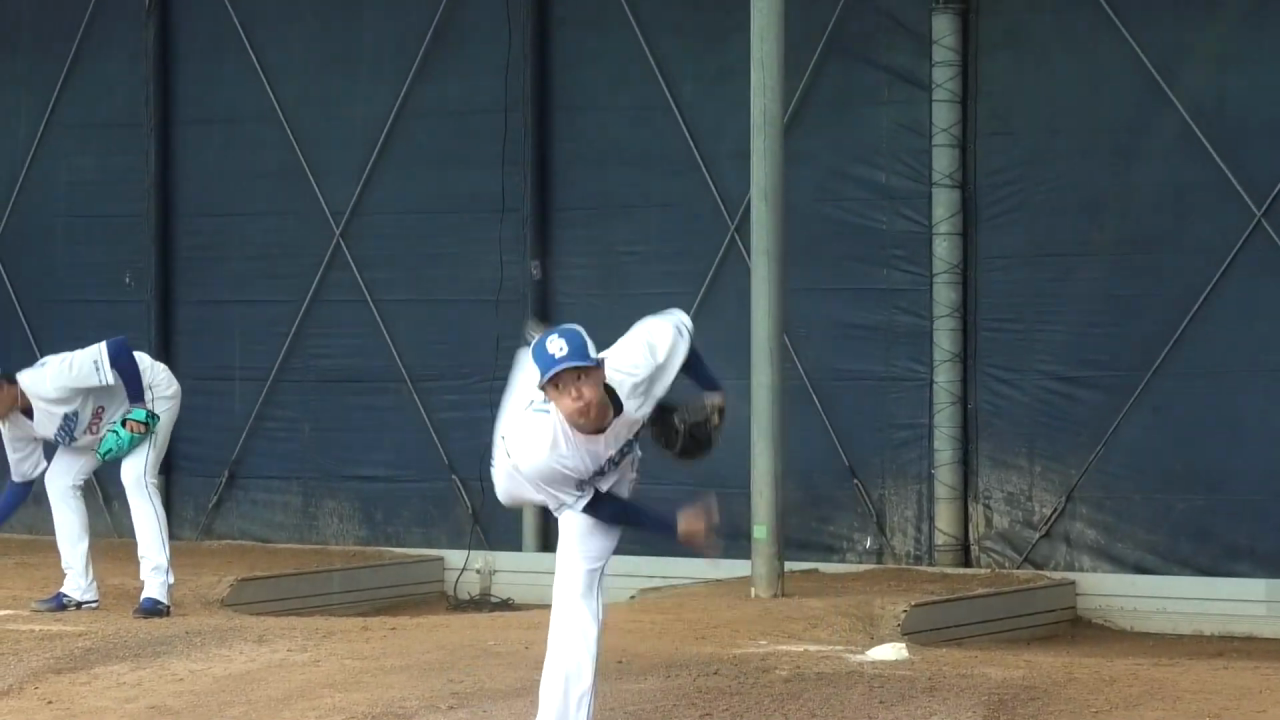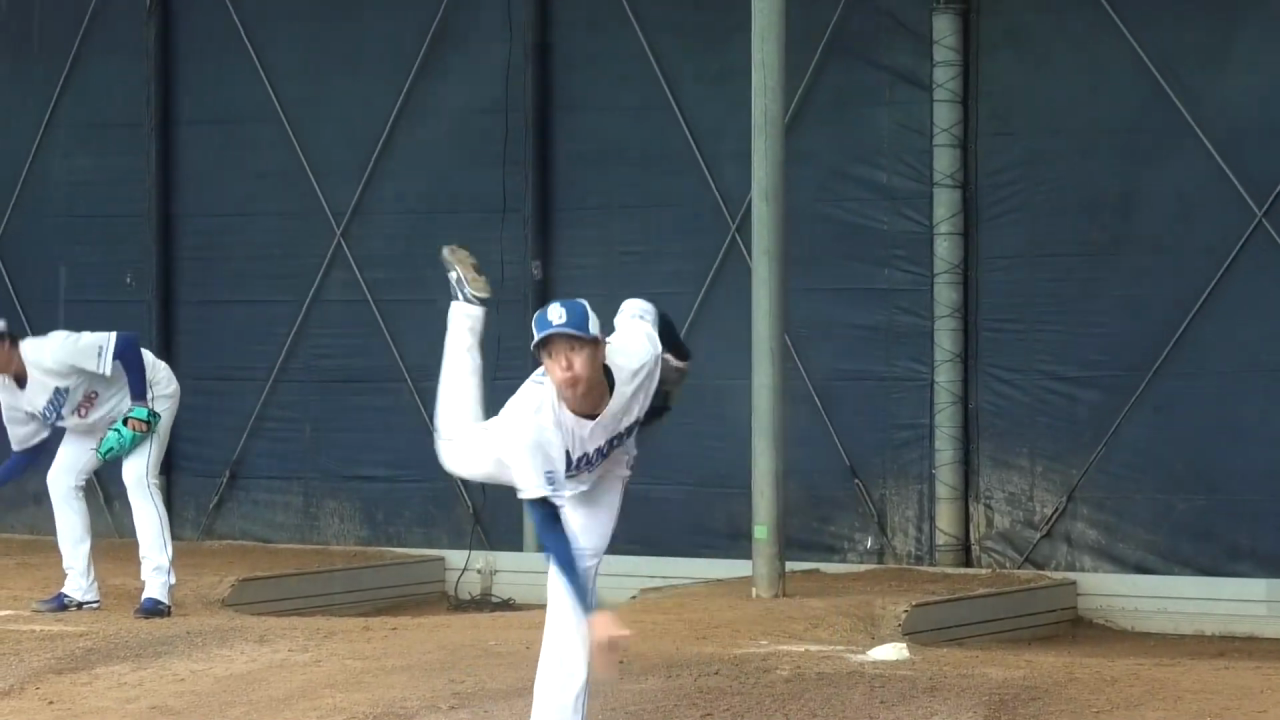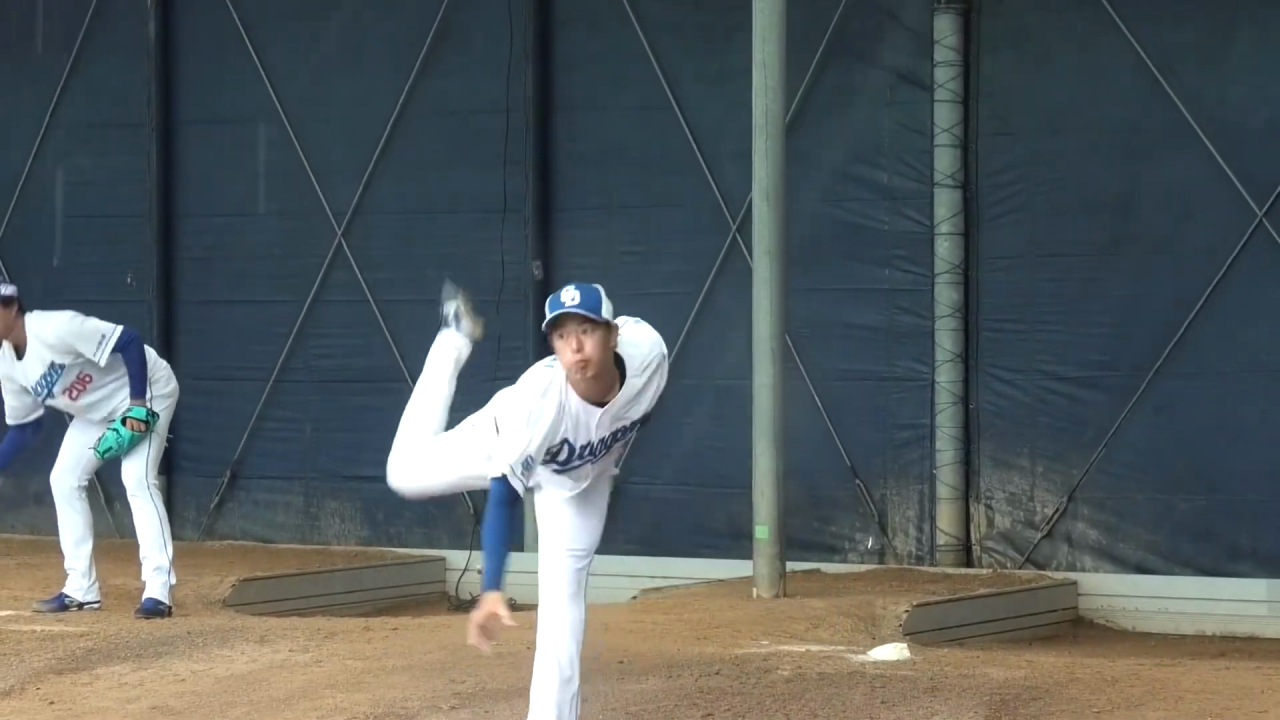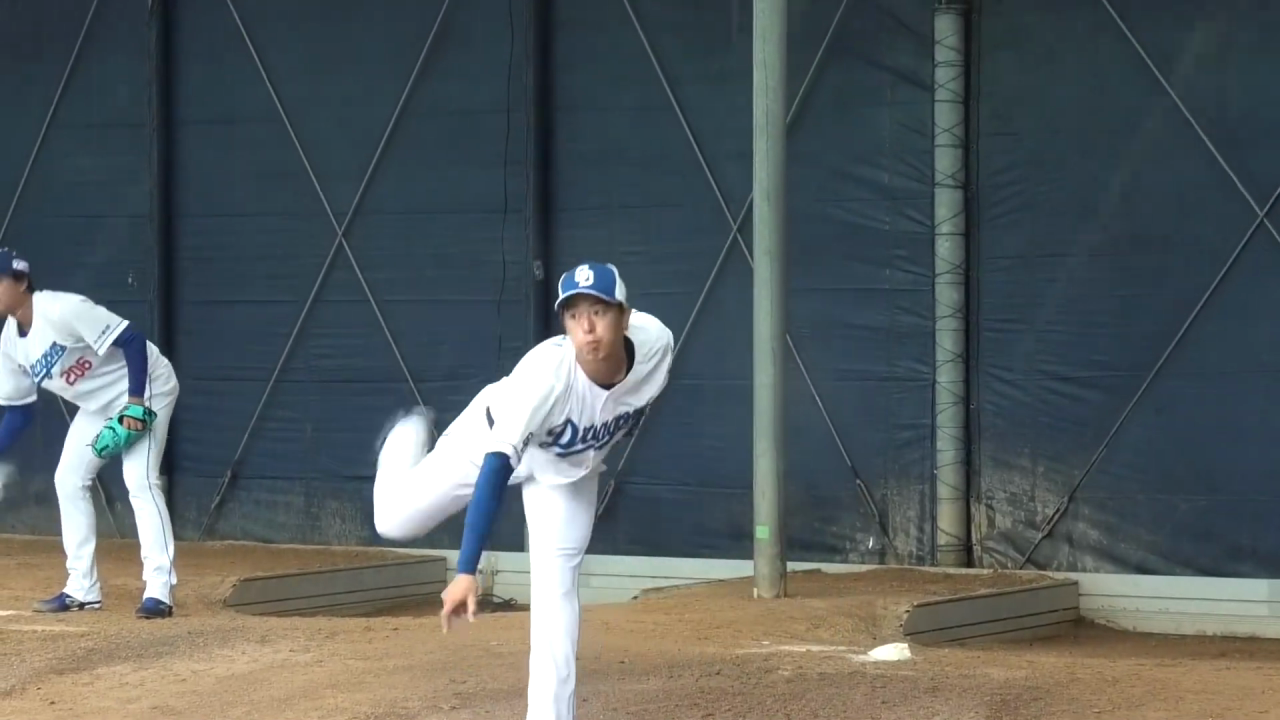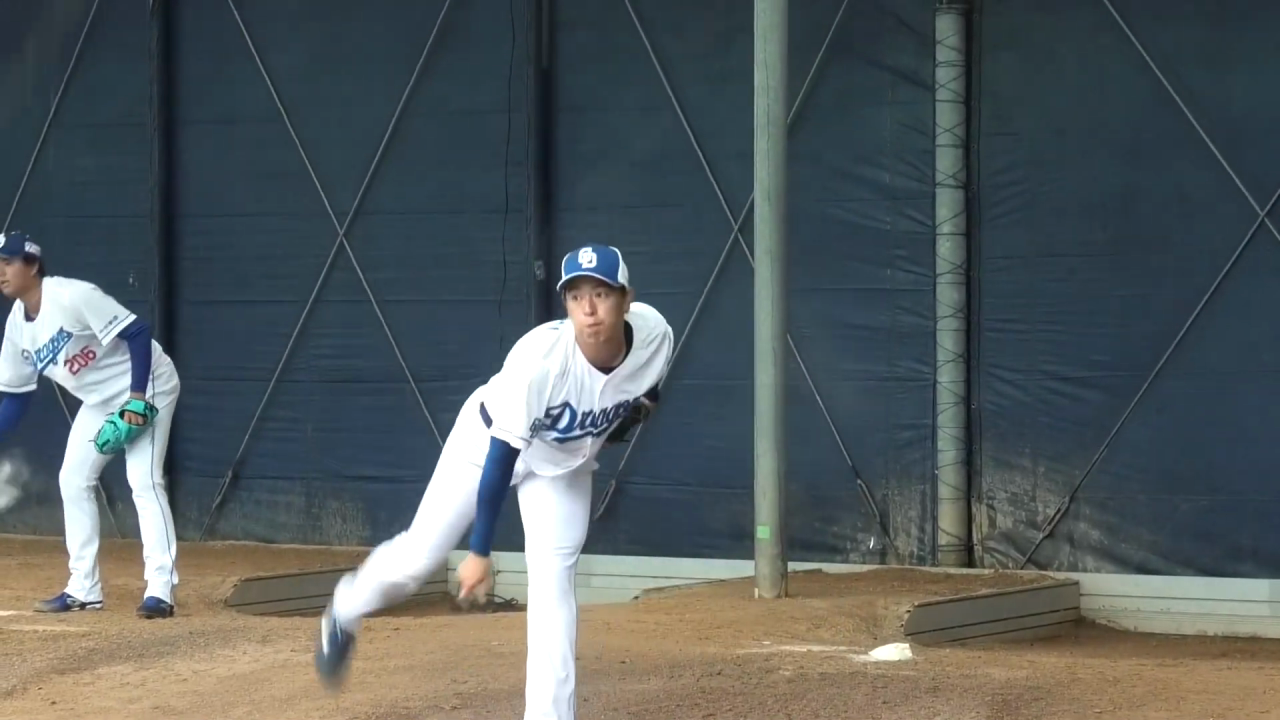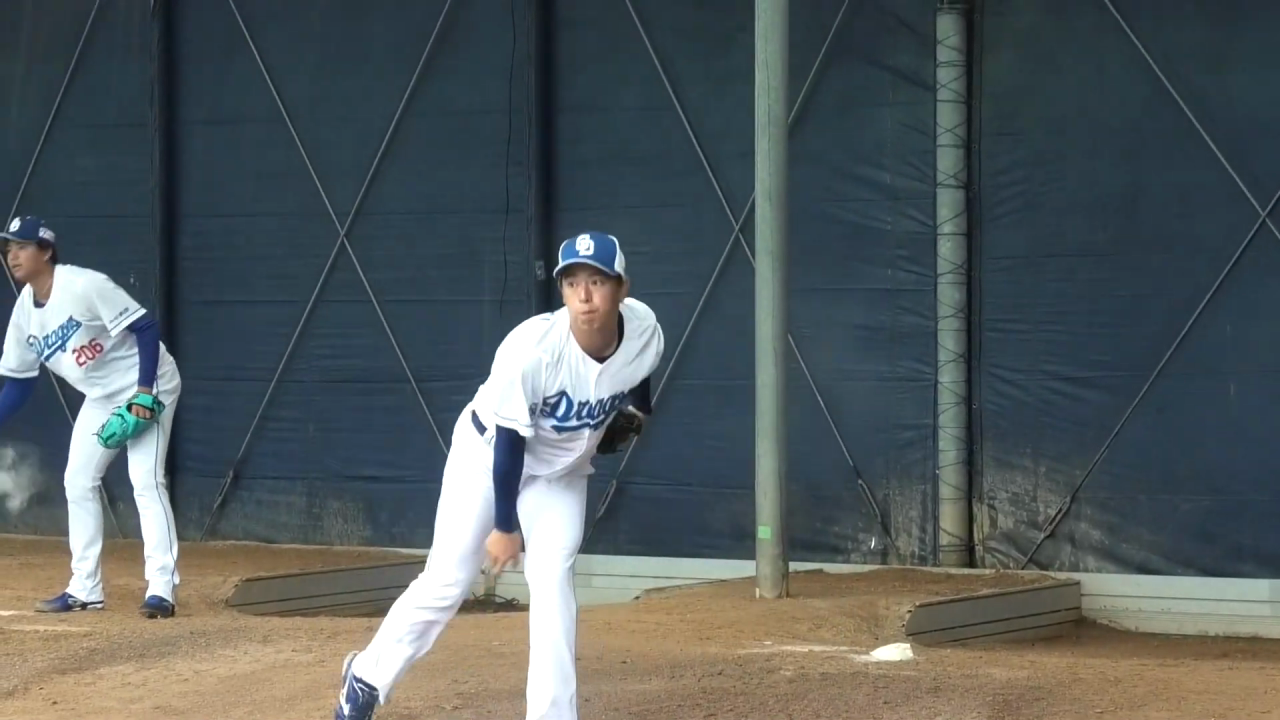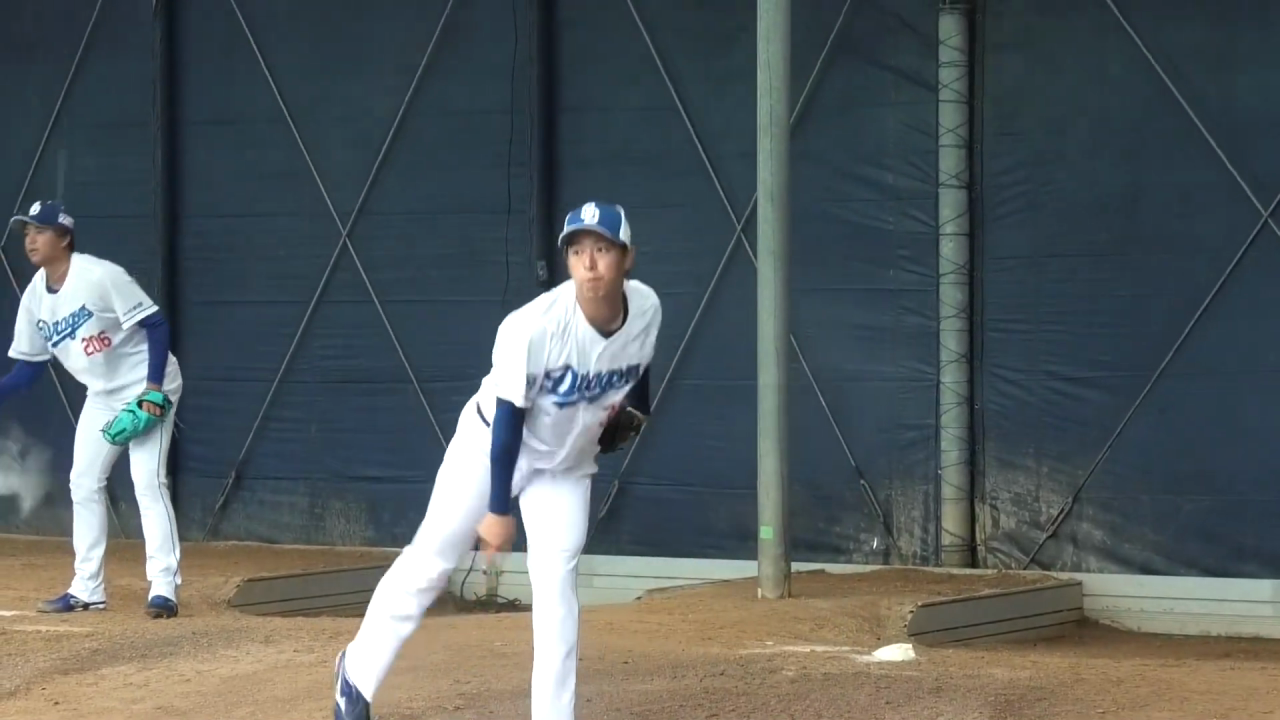
dt=0.1s
person 1, frame 1
left shoulder: (641, 367)
right shoulder: (537, 453)
left elbow: (676, 325)
right elbow: (594, 506)
left wrist: (709, 387)
right wrist: (676, 526)
left hip: (612, 477)
left knee: (578, 594)
right knee: (509, 482)
person 1, frame 2
left shoulder: (639, 355)
right shoulder: (532, 415)
left elbow: (641, 311)
right elbow: (548, 525)
left wrist: (677, 358)
right wrist: (592, 612)
left hip: (602, 470)
left knee: (571, 590)
right knee: (452, 447)
right ankle: (469, 299)
person 1, frame 3
left shoulder: (650, 353)
right shoulder: (538, 394)
left elbow: (631, 327)
right elbow: (504, 494)
right wrist: (491, 590)
left hip: (584, 476)
right hip: (506, 451)
left knee: (563, 588)
right knee: (410, 475)
right ankle: (458, 332)
person 1, frame 4
left shoulder: (657, 343)
right shoulder: (542, 372)
right elbow: (495, 469)
right wrist: (466, 570)
left hip: (573, 469)
right hip: (494, 439)
left knee: (556, 588)
right knee: (394, 517)
right ankle: (410, 436)
person 1, frame 5
left shoulder: (655, 336)
right shoulder: (538, 356)
right elbow: (503, 451)
left wrist: (644, 401)
right wrist: (479, 551)
left hip: (566, 467)
right hip: (490, 441)
left knee: (554, 585)
right knee: (421, 554)
right ankle: (346, 610)
person 1, frame 6
left shoulder: (645, 331)
right shoulder: (530, 347)
right elbow: (509, 440)
left wrist: (636, 409)
right wrist: (504, 525)
left hip: (562, 469)
right hip: (492, 442)
left knee: (554, 590)
right knee: (445, 587)
right ankle: (366, 679)
person 1, frame 7
left shoulder: (647, 310)
right shoulder: (534, 323)
right elbow: (510, 415)
left wrist: (639, 407)
right wrist: (494, 507)
left hip: (568, 465)
right hip: (495, 445)
left knee: (556, 584)
right knee: (430, 562)
right ankle: (357, 676)
person 2, frame 1
left shoulder: (51, 381)
left elbow: (118, 348)
left wrist: (138, 408)
left hip: (148, 391)
left knee: (136, 477)
right knee: (59, 480)
left ankle: (157, 592)
right ankle: (79, 588)
person 2, frame 2
left shoulder: (51, 353)
left elbow: (126, 343)
right elbow: (27, 451)
left wrist: (140, 406)
left hip: (148, 389)
right hip: (103, 410)
left knee: (138, 476)
right knee: (61, 481)
left ankle: (158, 591)
right ankle: (80, 588)
person 2, frame 3
left shoulder: (56, 328)
left elbow: (130, 342)
left wrist: (138, 405)
left hip: (144, 389)
right hip: (98, 408)
left knee: (138, 480)
right knee: (64, 481)
left ankle: (159, 592)
right ankle: (81, 589)
person 2, frame 4
left shoulder: (61, 310)
left elbow: (132, 338)
left wrist: (136, 402)
left hip: (146, 388)
right hip: (100, 401)
left knee: (139, 480)
right knee: (68, 481)
left ankle: (159, 591)
right ankle: (82, 589)
person 2, frame 5
left shoulder: (74, 296)
left elbow: (137, 333)
left wrist: (137, 398)
left hip: (145, 388)
right hip: (99, 401)
left knee: (143, 481)
right knee: (73, 481)
left ankle: (160, 590)
right ankle: (84, 589)
person 2, frame 6
left shoulder: (84, 285)
left elbow: (145, 327)
left wrist: (144, 392)
left hip: (148, 384)
right hip: (102, 396)
left knee: (146, 481)
right knee: (78, 482)
left ankle: (162, 588)
right ankle: (85, 589)
person 2, frame 7
left shoulder: (101, 276)
left elbow: (155, 326)
left wrist: (153, 389)
left hip: (147, 390)
right hip: (101, 396)
left knee: (147, 481)
right knee: (84, 483)
left ankle: (164, 588)
right ankle: (88, 589)
